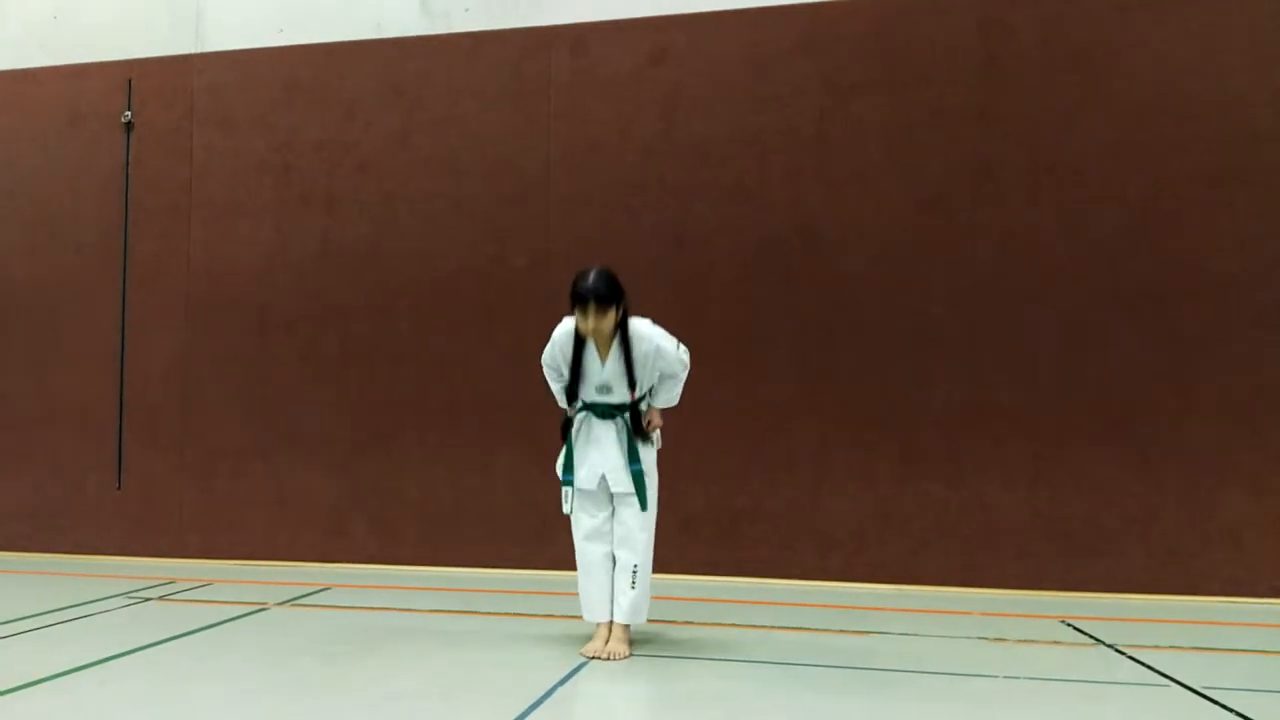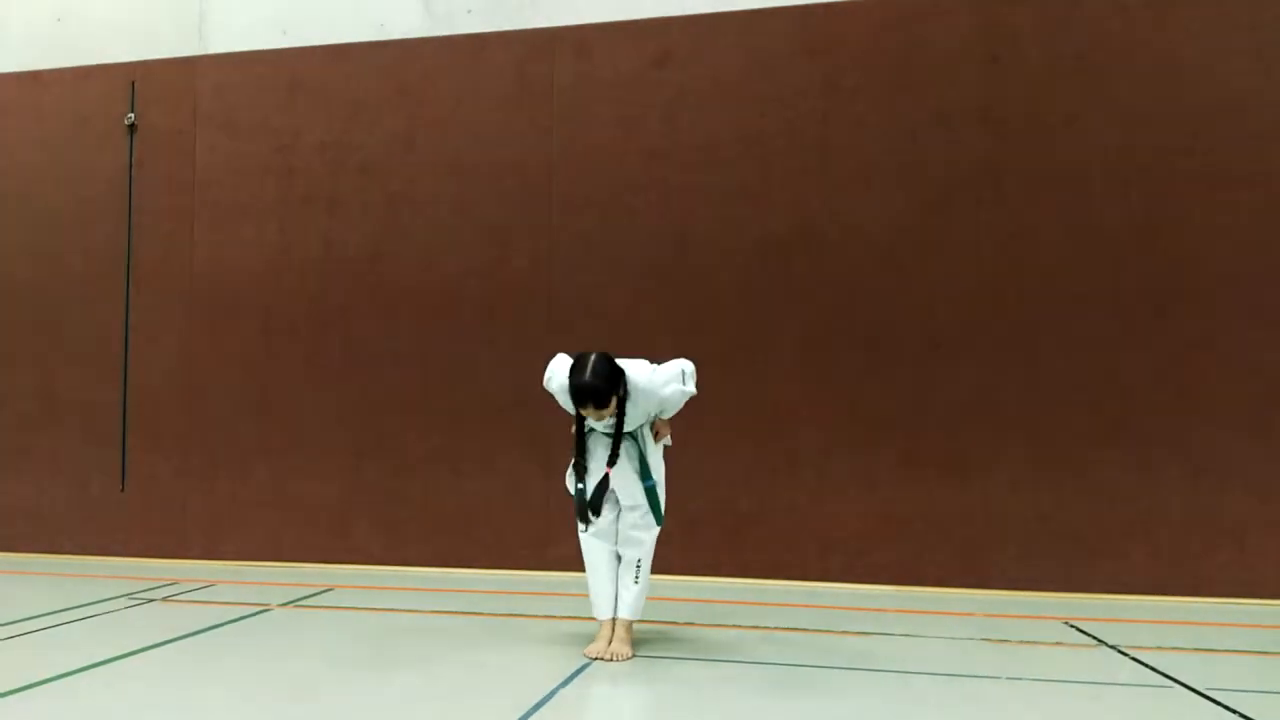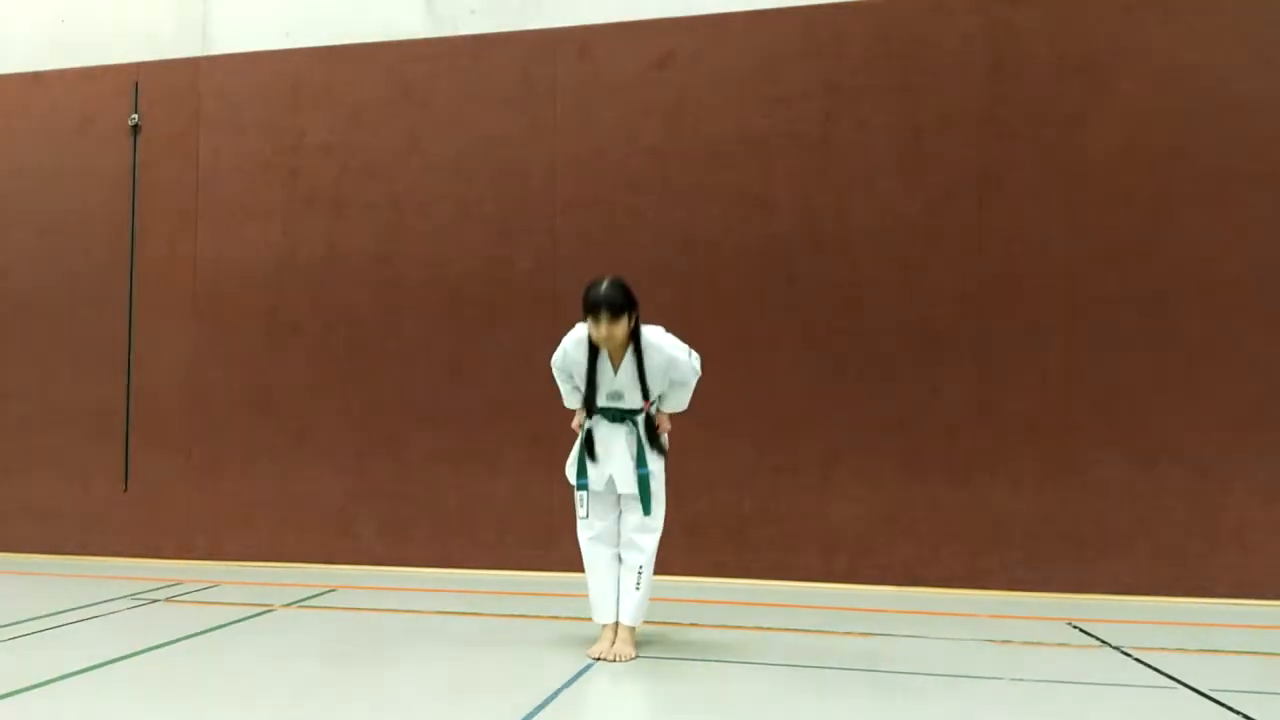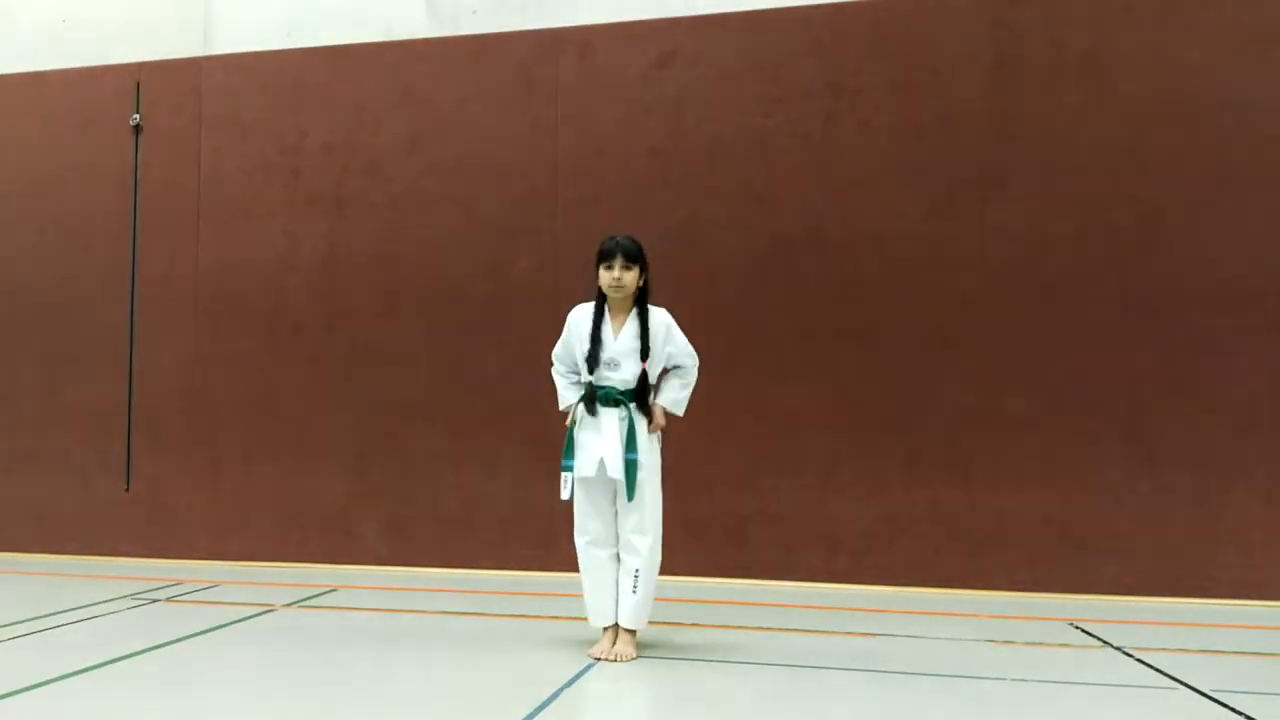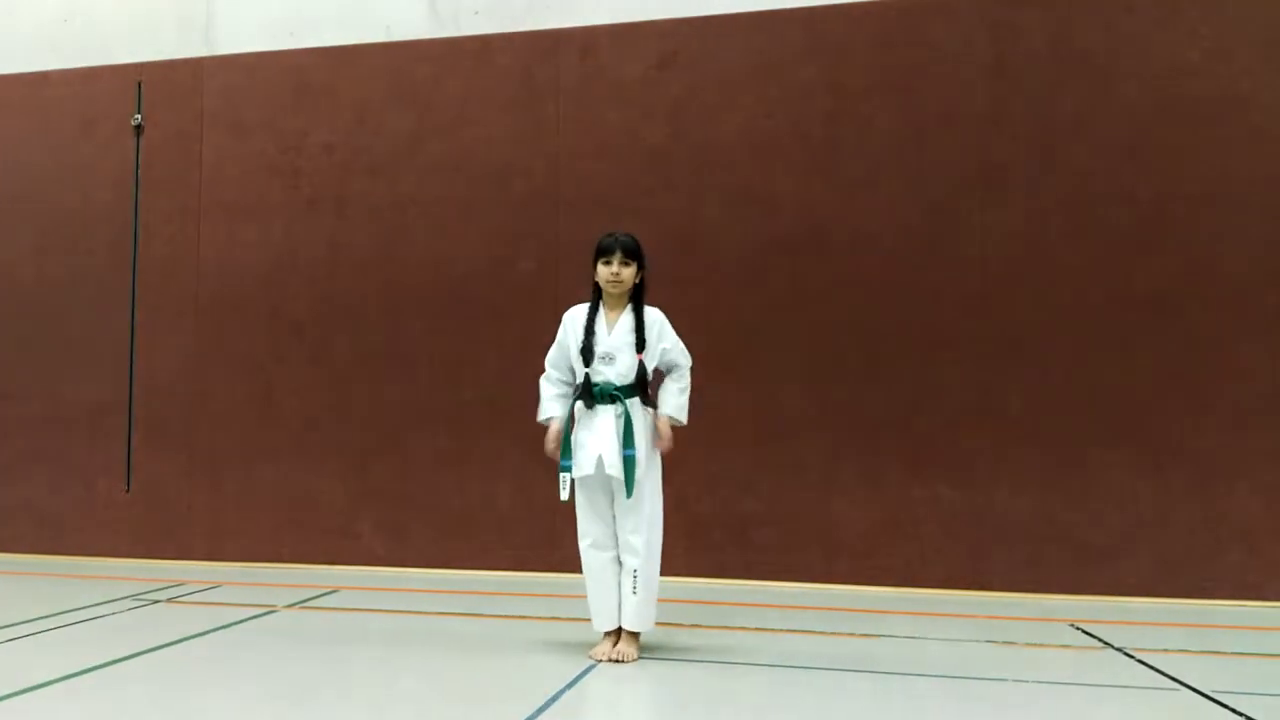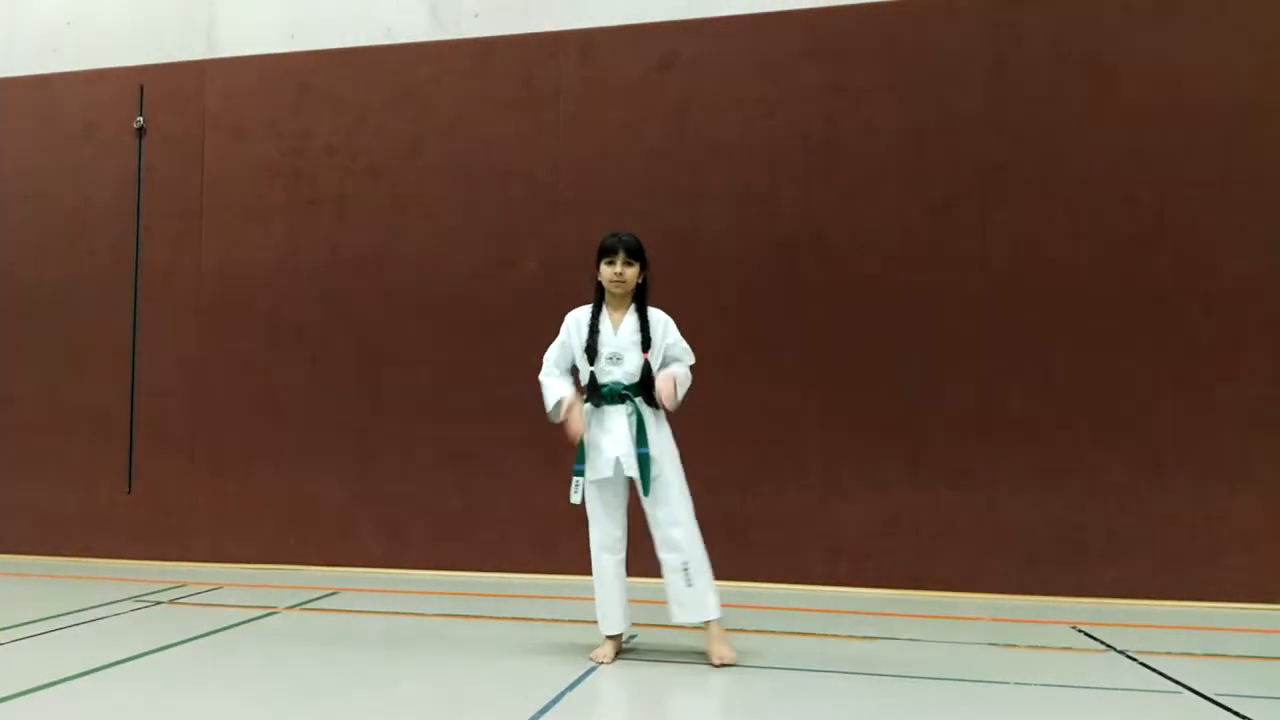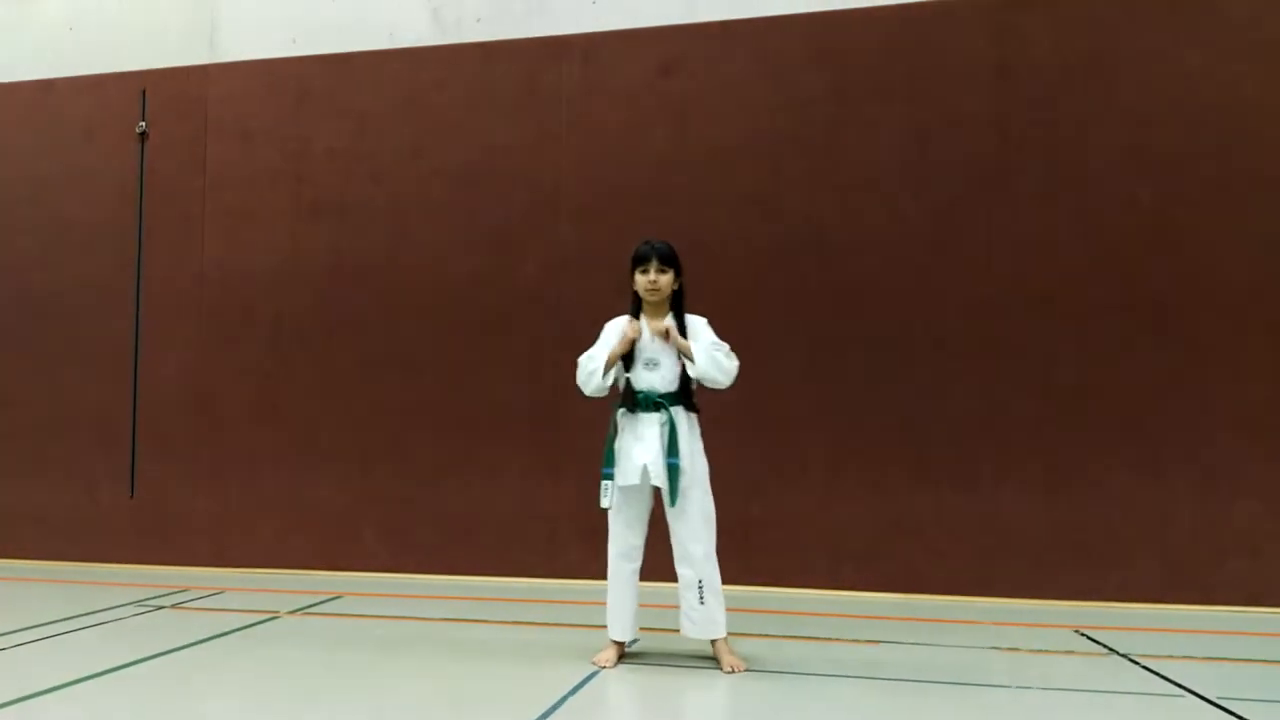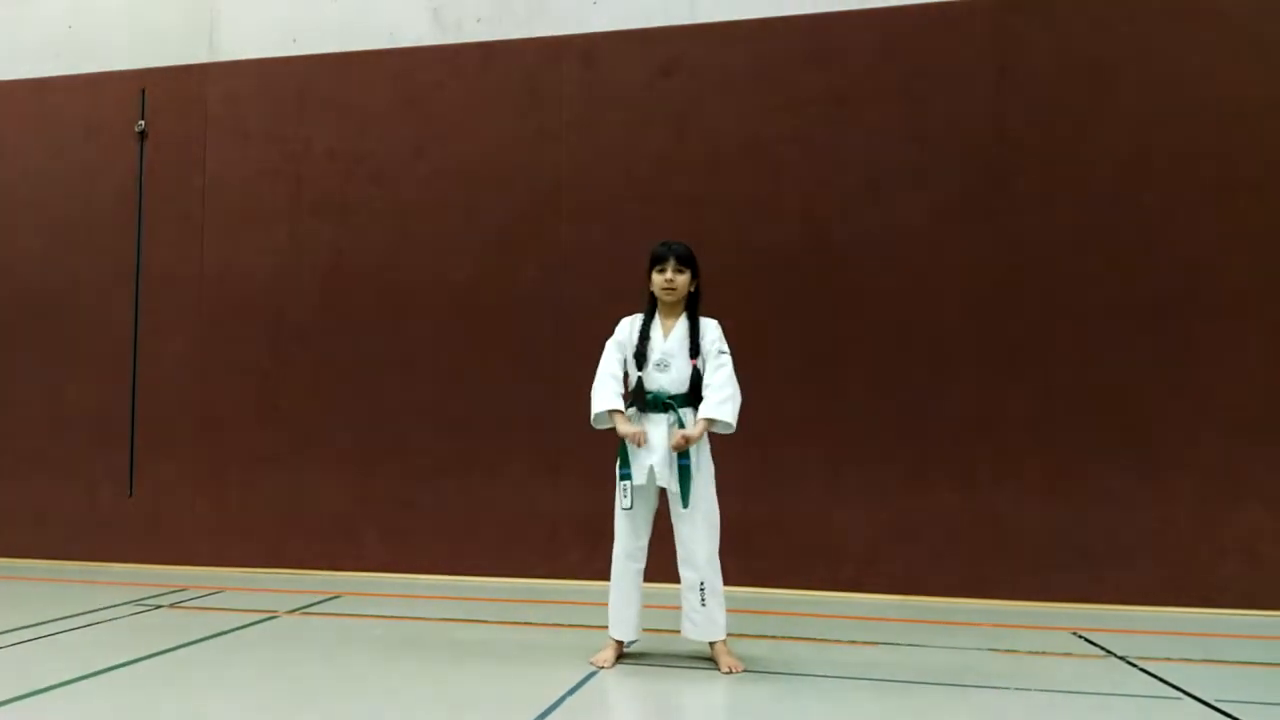
dt=0.4s
person 1, frame 1
left shoulder: (646, 337)
right shoulder: (562, 337)
left elbow: (678, 364)
right elbow: (553, 371)
left wrist: (656, 409)
right wrist: (571, 409)
left hip: (632, 436)
right hip: (586, 438)
left knee: (632, 532)
right knee: (590, 531)
left ankle: (622, 627)
right ankle: (601, 624)
person 1, frame 2
left shoulder: (648, 384)
right shoulder: (562, 379)
left elbow: (686, 372)
left wrist: (663, 417)
right wrist: (583, 422)
left hip: (638, 448)
right hip: (595, 449)
left knee: (637, 533)
right knee: (596, 531)
left ankle: (623, 629)
right ankle: (606, 626)
person 1, frame 3
left shoulder: (658, 345)
right shoulder: (575, 343)
left elbow: (690, 371)
right elbow: (562, 371)
left wrist: (665, 411)
right wrist: (579, 408)
left hip: (640, 443)
right hip: (598, 440)
left knee: (639, 533)
right knee: (597, 532)
left ankle: (626, 629)
right ankle: (607, 627)
person 1, frame 4
left shoulder: (659, 321)
right shoulder: (580, 318)
left elbow: (686, 365)
right elbow: (562, 366)
left wrist: (663, 407)
right wrist: (572, 404)
left hip: (636, 434)
right hip: (590, 433)
left knee: (639, 533)
right knee: (593, 533)
left ankle: (628, 630)
right ankle: (607, 627)
person 1, frame 5
left shoulder: (653, 320)
right shoulder: (575, 319)
left elbow: (678, 370)
right elbow: (556, 373)
left wrist: (667, 416)
right wrist: (556, 420)
left hip: (634, 431)
right hip: (588, 431)
left knee: (637, 534)
right knee: (596, 536)
left ankle: (631, 631)
right ankle: (610, 630)
person 1, frame 6
left shoulder: (657, 320)
right shoulder: (578, 320)
left elbow: (681, 364)
right elbow: (551, 369)
left wrist: (671, 380)
right wrist: (567, 402)
left hip: (647, 430)
right hip: (599, 431)
left knee: (676, 527)
right knee: (605, 536)
left ankle: (713, 627)
right ankle: (612, 633)
person 1, frame 7
left shoulder: (694, 326)
right shoulder: (617, 327)
left elbow: (725, 368)
right elbow: (586, 376)
left wrist: (679, 343)
right wrist: (621, 349)
left hip: (678, 438)
right hip: (631, 437)
left knee: (695, 542)
right knee: (623, 542)
left ankle: (717, 639)
right ankle: (618, 638)
person 1, frame 8
left shoulder: (707, 330)
right shoulder: (630, 327)
left elbow: (722, 382)
right elbow: (607, 377)
left wrist: (699, 429)
right wrist: (621, 422)
left hip: (688, 441)
right hip: (640, 439)
left knee: (698, 544)
right knee: (629, 542)
left ankle: (716, 641)
right ankle: (618, 637)
